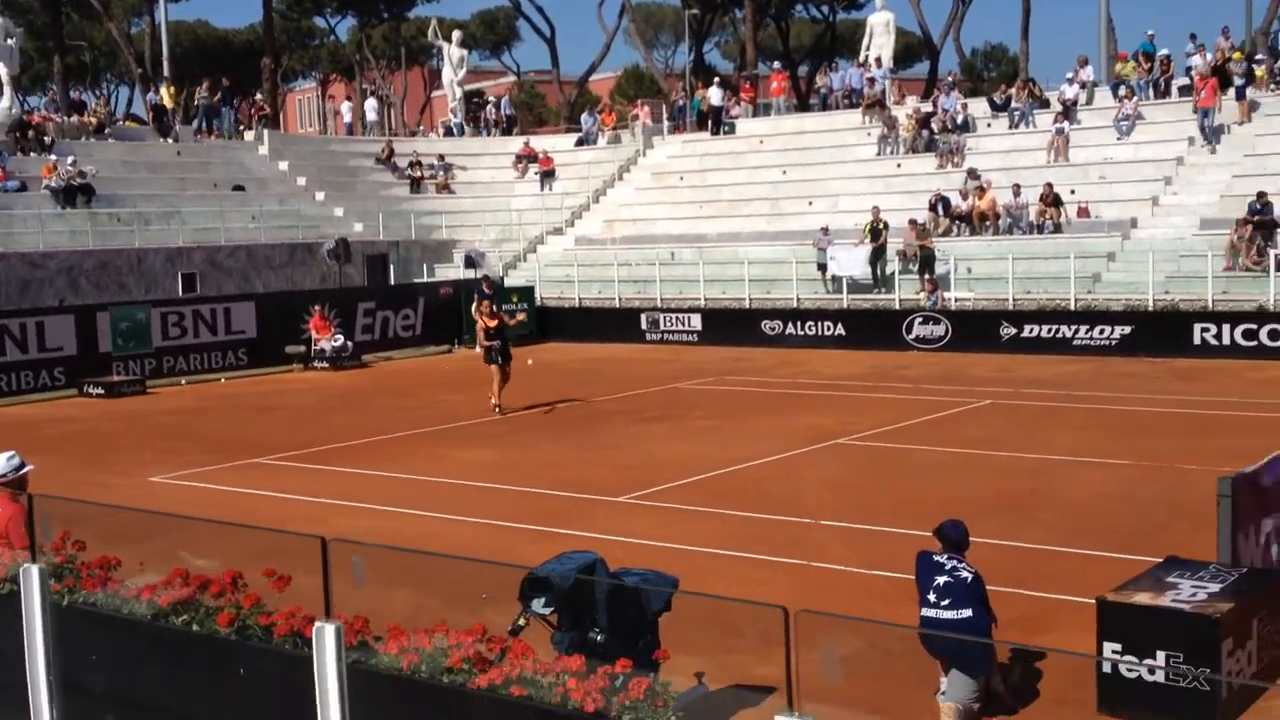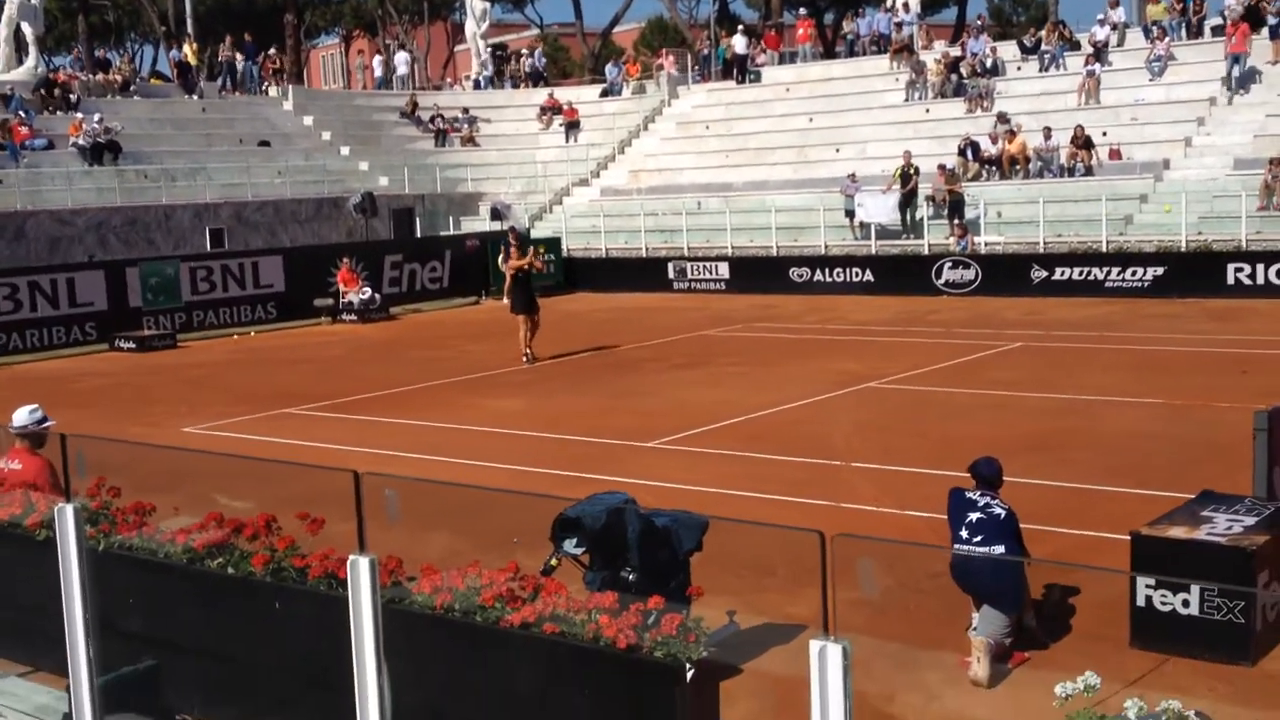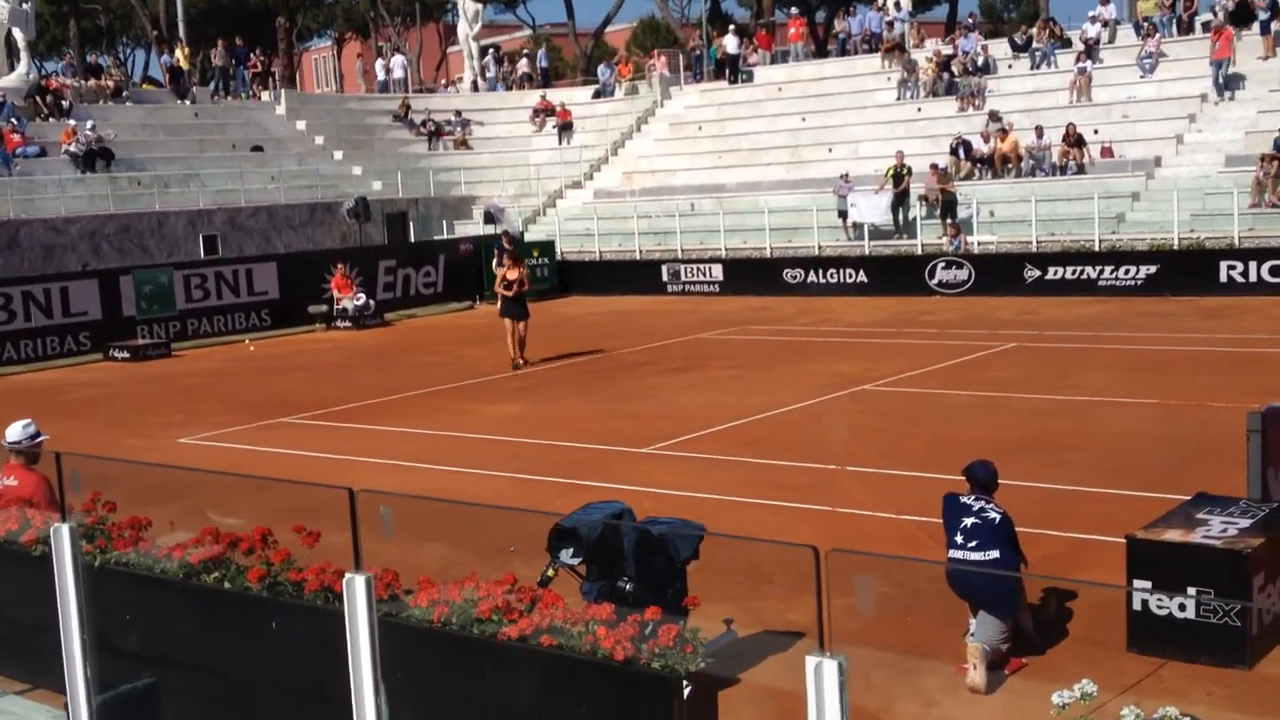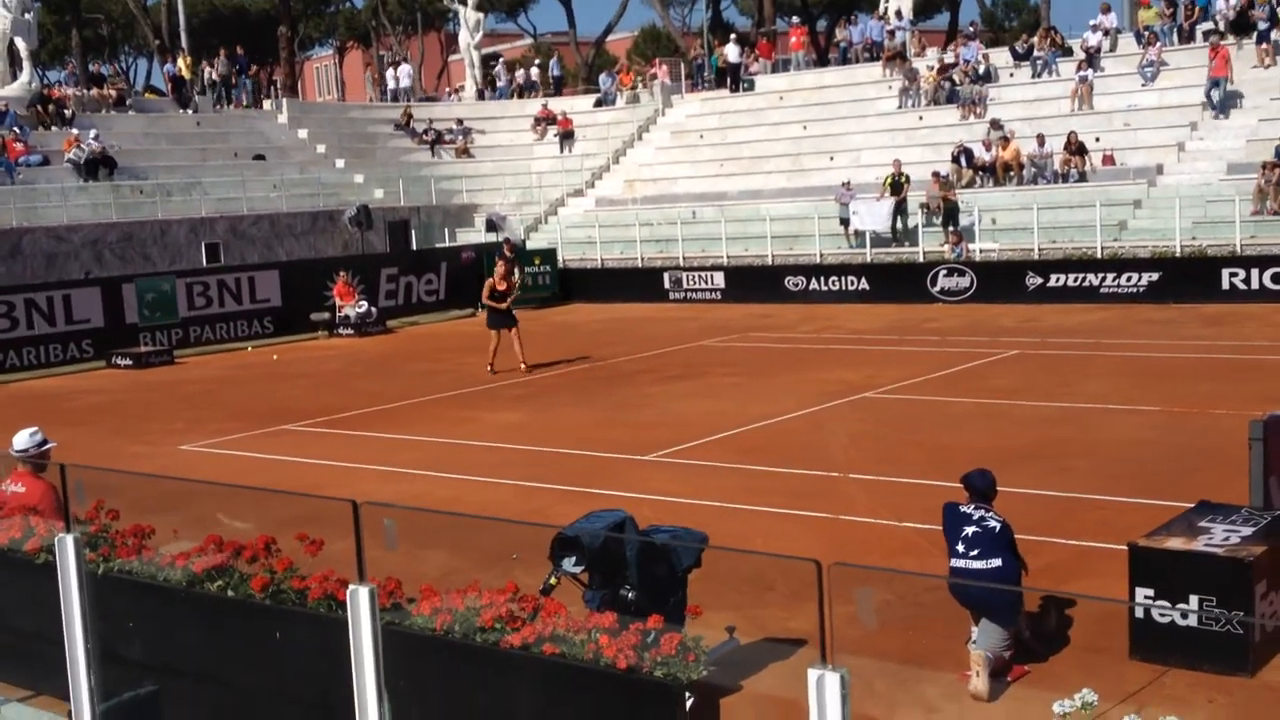
dt=0.4s
person 1, frame 1
left shoulder: (924, 559)
right shoulder: (973, 576)
right elbow: (985, 612)
right wrist: (991, 618)
left hip: (932, 635)
right hip: (967, 633)
left ankle: (948, 687)
person 1, frame 2
left shoulder: (956, 496)
right shoulder: (1006, 512)
right elbow: (1020, 552)
right wrist: (1024, 563)
left hip: (963, 571)
right hip: (998, 571)
left ankle: (979, 626)
right ankle: (987, 640)
person 1, frame 3
left shoulder: (951, 501)
right shoulder: (1001, 516)
right elbow: (1015, 554)
right wrist: (1020, 560)
left hip: (959, 578)
right hip: (994, 579)
left ankle: (976, 634)
right ankle: (984, 648)
person 1, frame 4
left shoulder: (950, 511)
right shoulder: (1002, 525)
right elbow: (1014, 561)
right wrist: (1020, 579)
left hip: (961, 586)
right hip: (998, 588)
left ankle: (978, 640)
right ankle: (987, 657)
